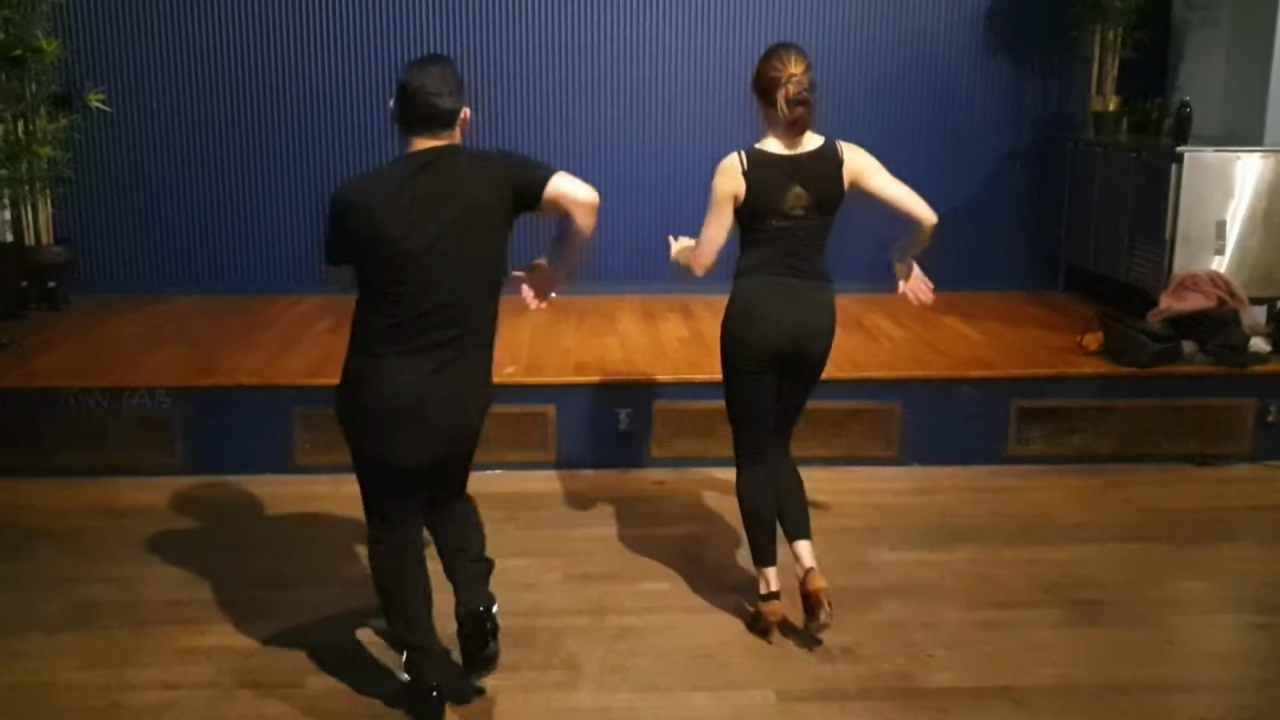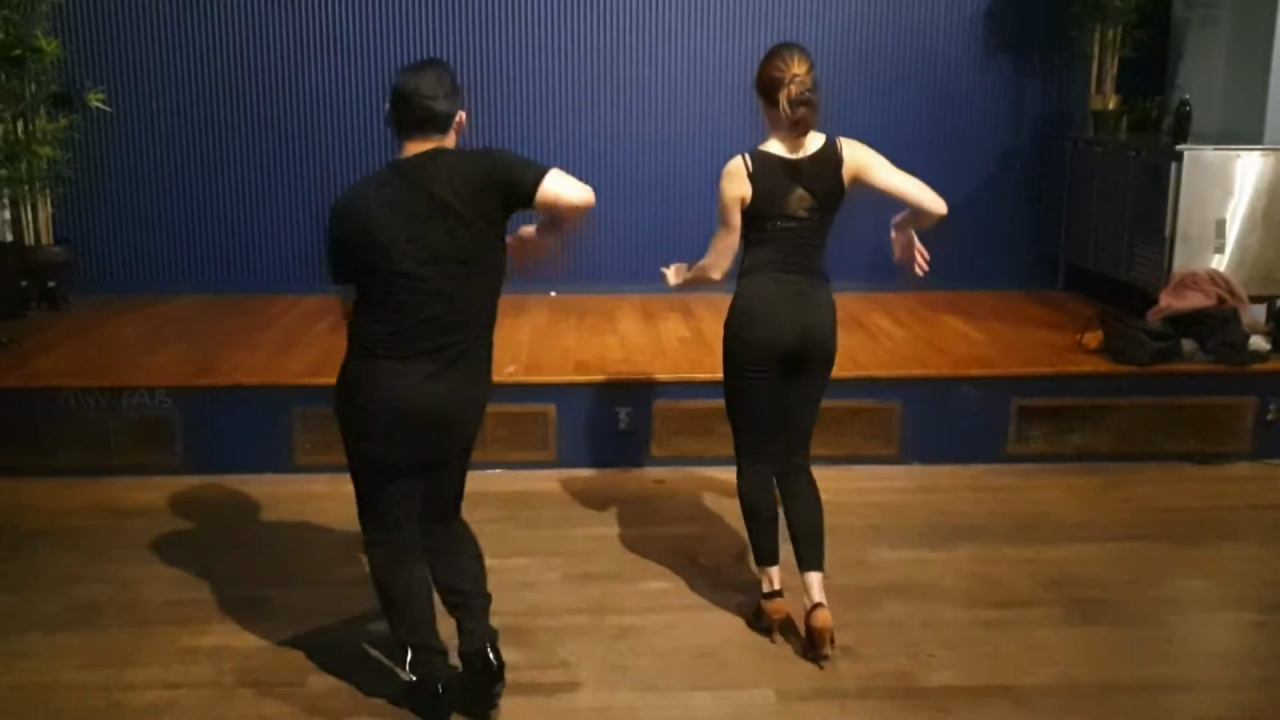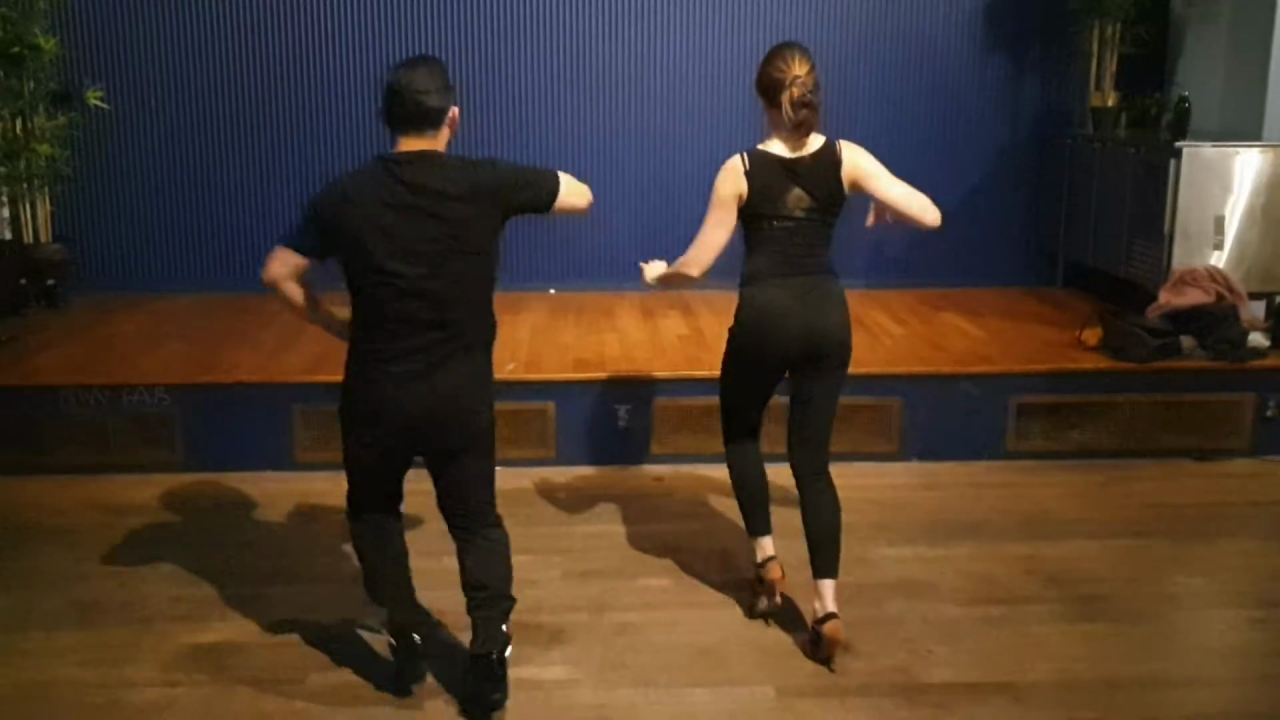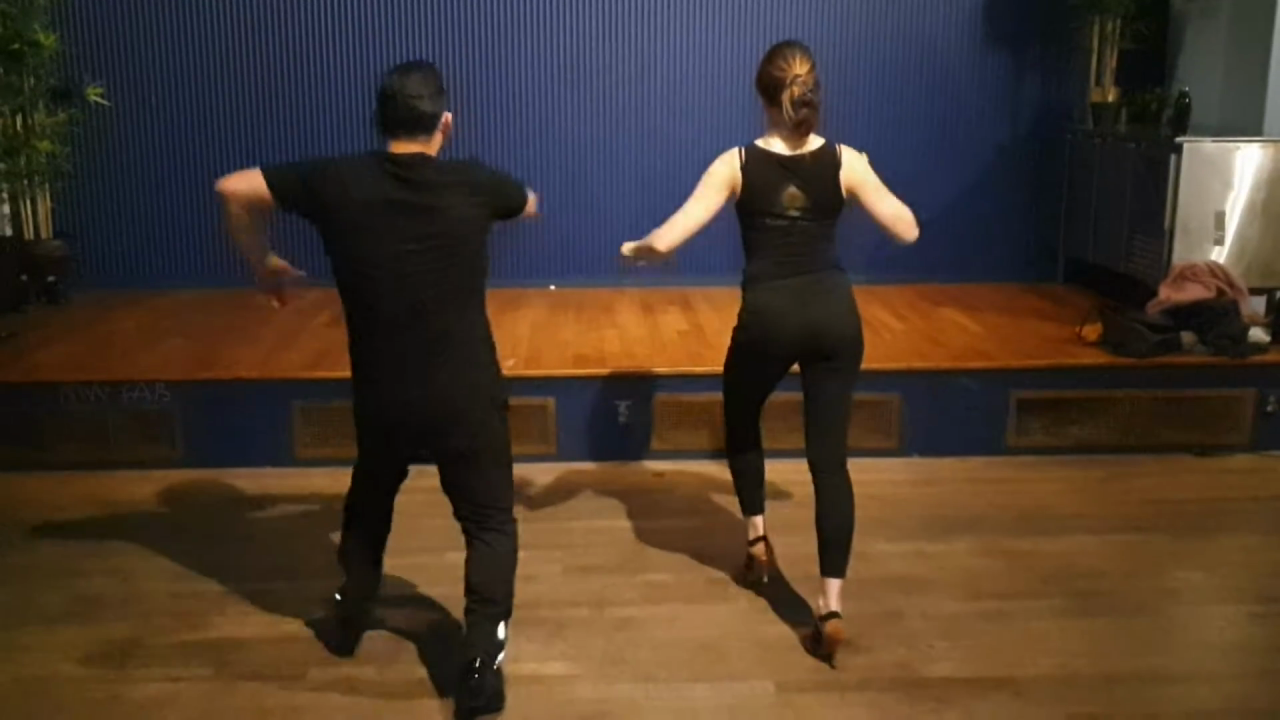
dt=0.1s
person 1, frame 1
left shoulder: (357, 197)
right shoulder: (493, 173)
right elbow: (585, 200)
right wrist: (550, 269)
left hip: (380, 391)
right hip: (460, 390)
left knee: (394, 529)
right knee: (447, 503)
right ankle: (477, 612)
person 1, frame 2
left shoulder: (357, 203)
right shoulder: (486, 171)
right elbow: (578, 198)
right wrist: (541, 238)
left hip: (376, 398)
right hip: (457, 397)
left knee: (392, 535)
right knee: (444, 523)
right ankle: (480, 651)
person 1, frame 3
left shoulder: (344, 195)
right shoulder: (482, 180)
left elbow: (279, 276)
right elbow: (581, 199)
left wrist: (333, 324)
right wrist: (520, 199)
left hip: (378, 393)
right hip: (462, 395)
left knee: (374, 511)
right knee: (475, 520)
left ankle: (406, 631)
right ankle: (489, 656)
person 1, frame 4
left shoulder: (339, 183)
right shoulder: (473, 184)
left elbow: (233, 190)
right elbow: (530, 205)
left wrist: (261, 262)
left hip: (383, 397)
right hip: (467, 396)
left knee: (371, 491)
right knee: (490, 523)
left ankle: (353, 605)
right ankle: (481, 664)
person 2, frame 1
left shoulder: (737, 168)
right shoulder: (844, 159)
left elbow: (700, 264)
right elbow: (926, 217)
left wrist: (679, 248)
right wrist: (907, 260)
left hip: (754, 314)
right hip: (814, 315)
left knee: (753, 452)
right knee: (776, 443)
left ankle: (770, 596)
right ankle: (809, 567)
person 2, frame 2
left shoulder: (743, 170)
right shoulder: (847, 156)
left elbow: (716, 268)
right elbow: (938, 206)
left wrist: (680, 276)
right wrist: (905, 227)
left hip: (756, 315)
right hip: (817, 318)
left knee: (753, 457)
right knee: (792, 457)
left ankle: (772, 592)
right ankle: (817, 598)
person 2, frame 3
left shoulder: (739, 169)
right shoulder: (845, 159)
left elbow: (695, 265)
right elbow: (929, 218)
left wrist: (657, 274)
right wrist: (884, 205)
left hip: (766, 318)
right hip: (828, 318)
left knee: (741, 435)
right knee: (812, 461)
left ankle: (766, 559)
right ankle: (827, 609)
person 2, frame 4
left shoulder: (739, 163)
right shoulder: (848, 162)
left elbow: (668, 240)
right elbow: (907, 233)
left wrist: (639, 249)
left hip: (769, 316)
right hip: (835, 315)
left knee: (740, 420)
right knee: (829, 458)
left ankle: (757, 537)
right ankle: (832, 607)
